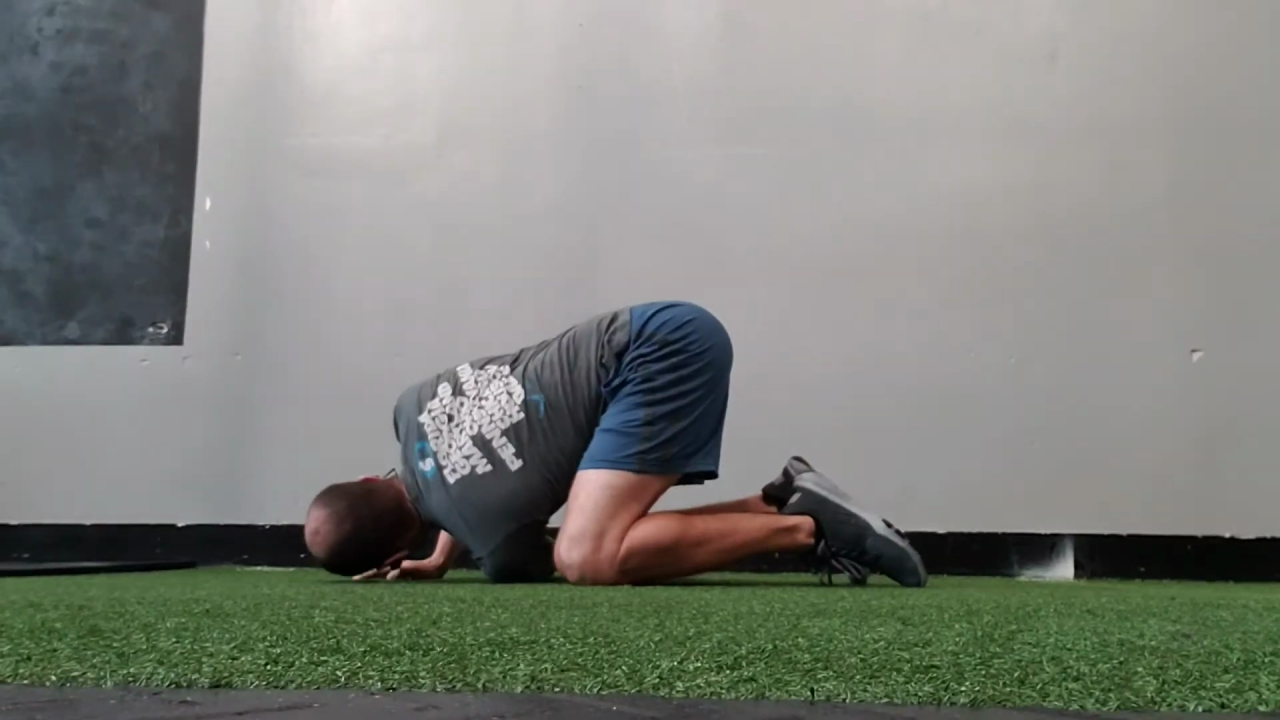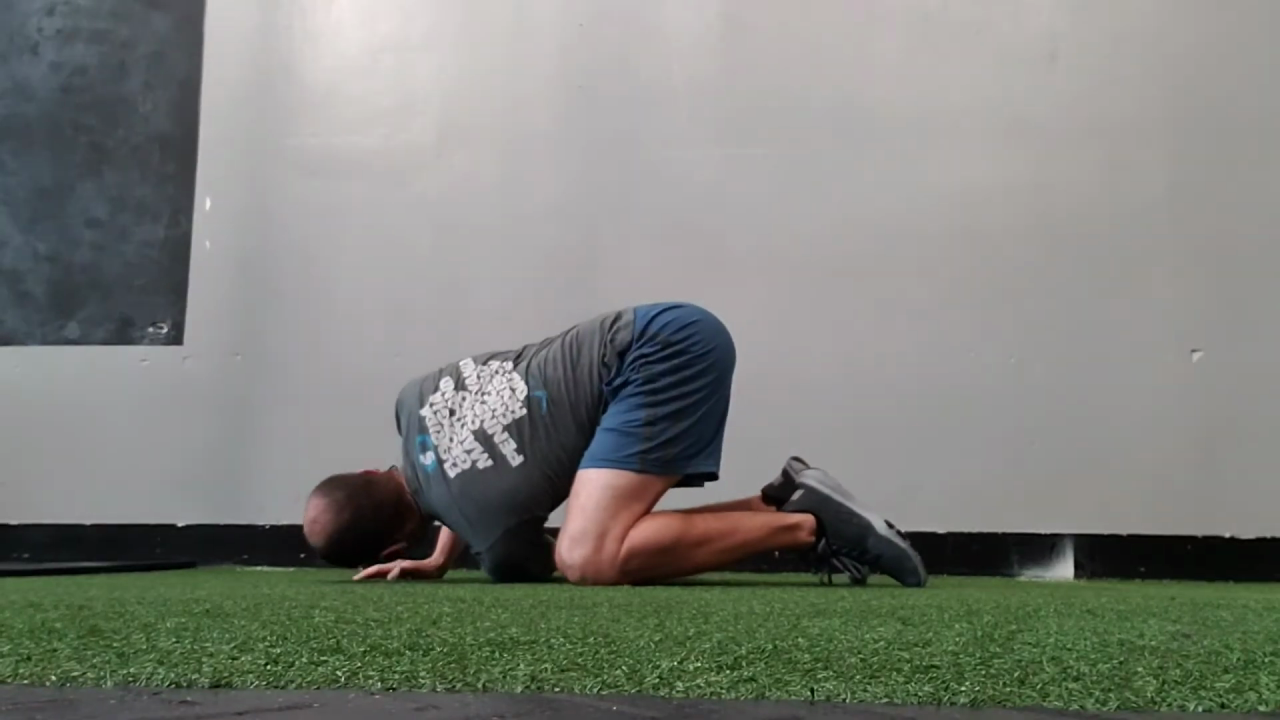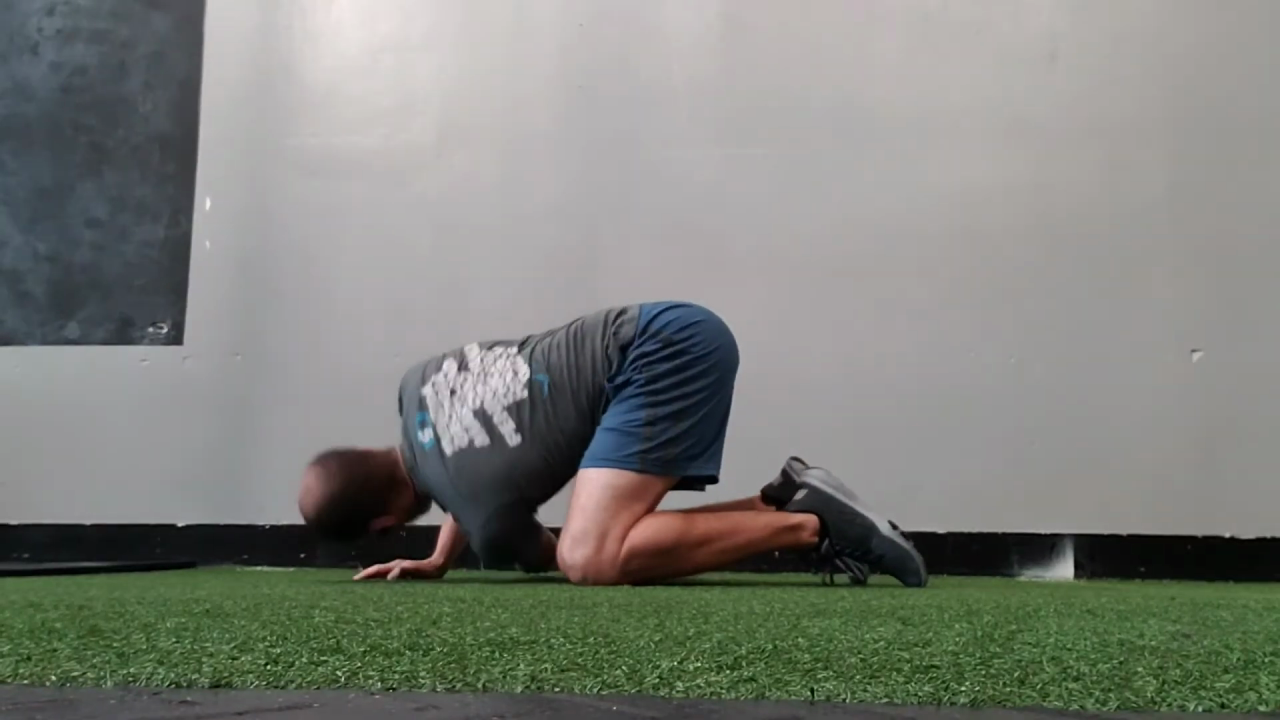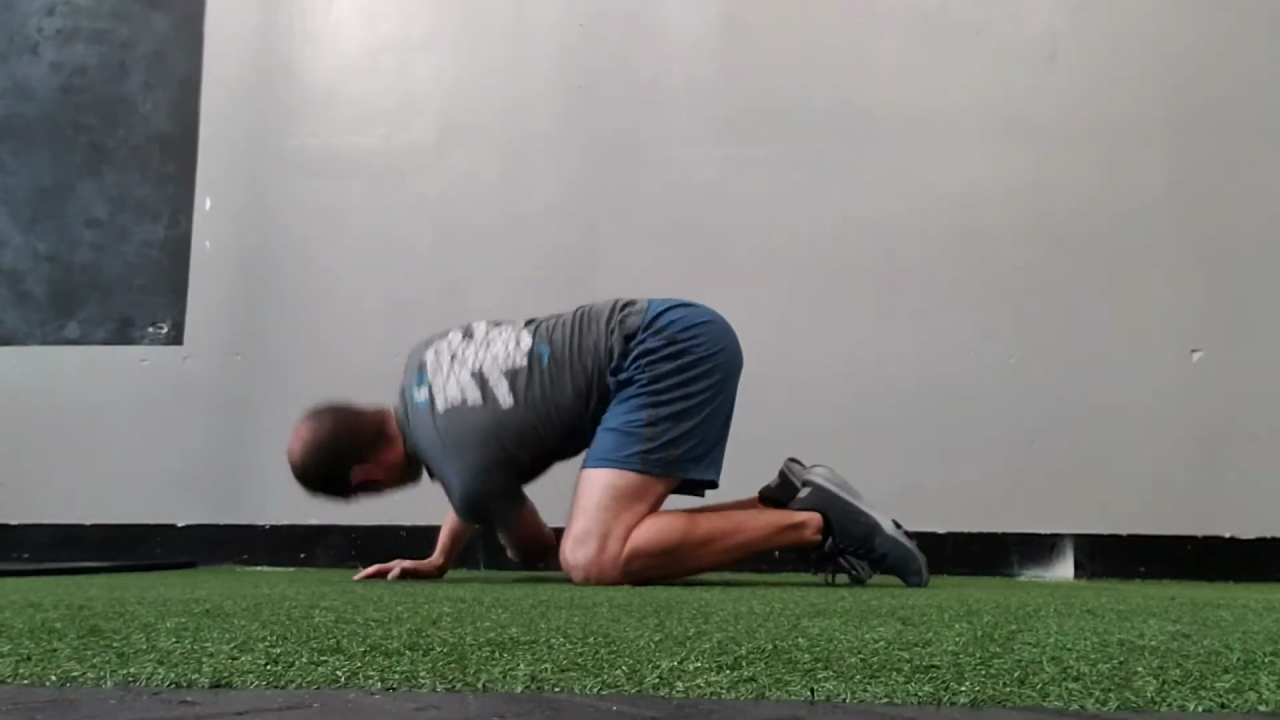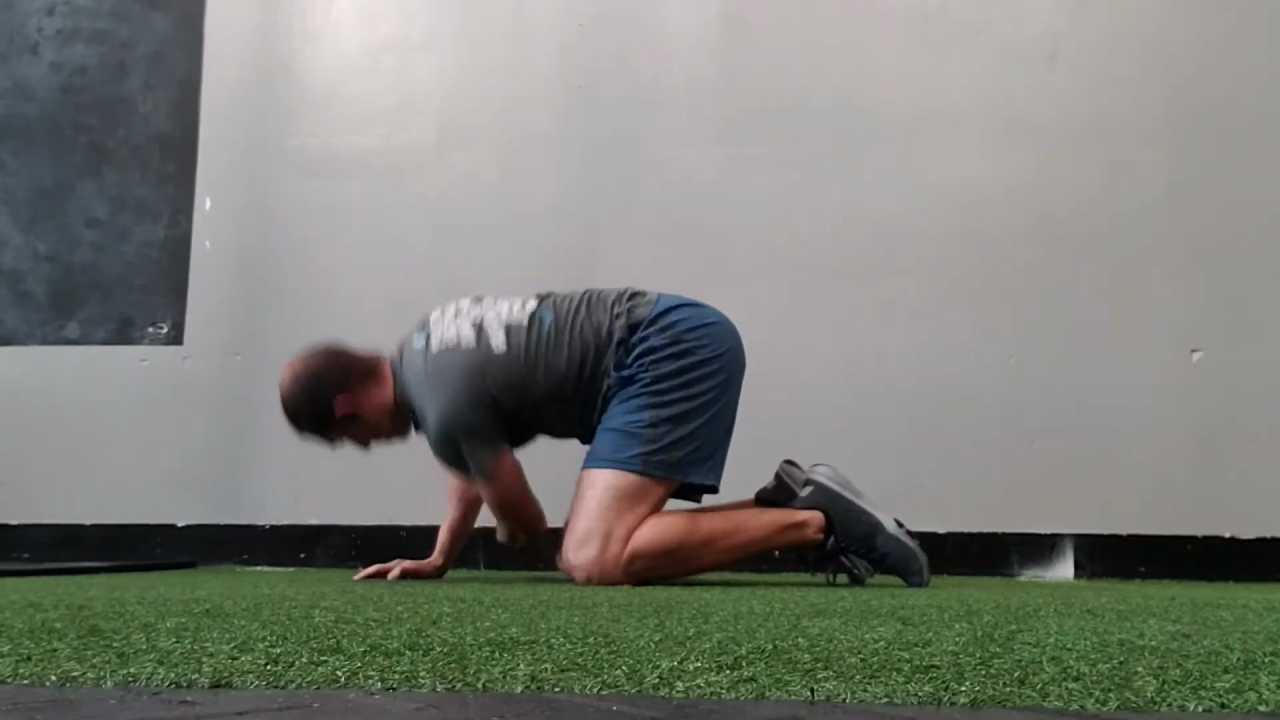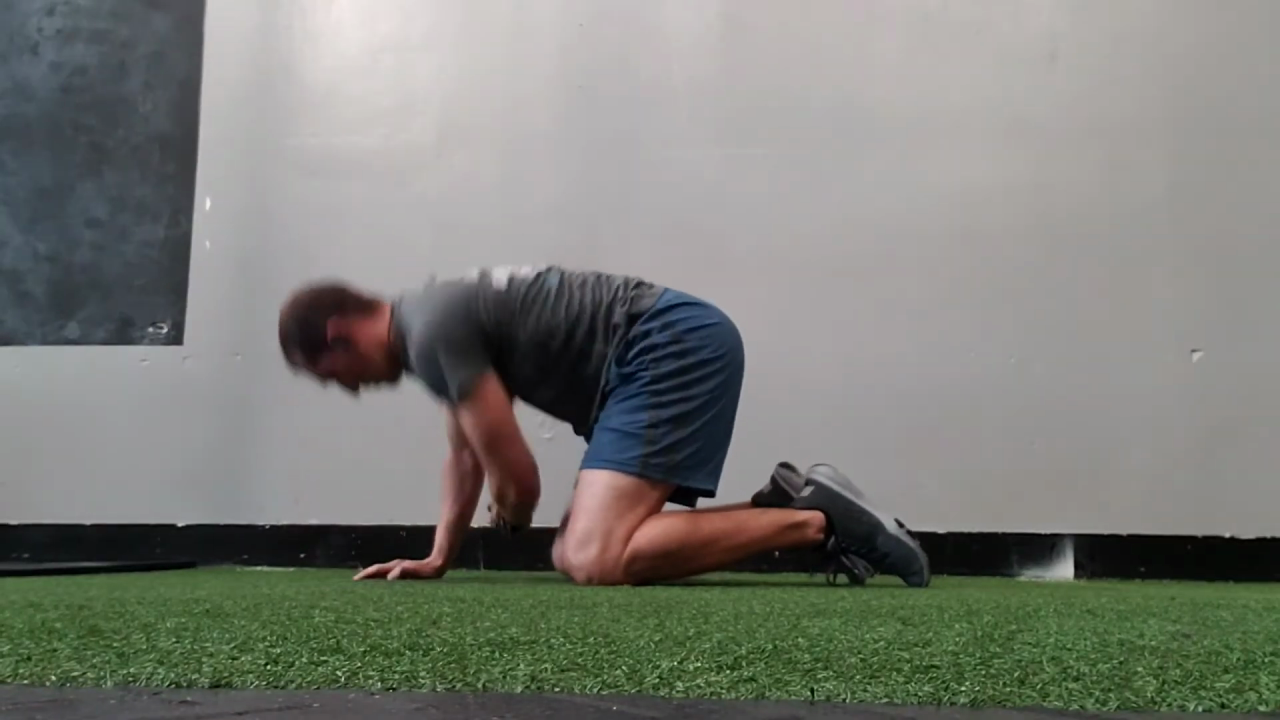
dt=0.1s
person 1, frame 1
left shoulder: (496, 535)
right shoulder: (411, 411)
left elbow: (557, 566)
right wrist: (438, 560)
left hip: (665, 353)
right hip: (666, 335)
left knee: (588, 559)
right knee: (604, 537)
left ankle: (806, 525)
right ankle: (781, 501)
person 1, frame 2
left shoulder: (495, 530)
right shoulder: (413, 404)
left elbow: (552, 566)
right wrist: (439, 559)
left hip: (667, 352)
right hip: (669, 336)
left knee: (588, 559)
right knee: (607, 537)
left ankle: (807, 523)
right ankle: (780, 500)
person 1, frame 3
left shoulder: (484, 498)
right shoulder: (415, 394)
left elbow: (544, 559)
right wrist: (439, 559)
left hip: (671, 351)
right hip: (678, 338)
left knee: (590, 558)
right knee: (603, 540)
left ankle: (810, 523)
right ankle: (779, 503)
person 1, frame 4
left shoulder: (469, 468)
right shoulder: (419, 369)
left elbow: (535, 548)
right wrist: (438, 559)
left hip: (673, 350)
right hip: (679, 337)
left knee: (591, 559)
right knee: (604, 539)
left ankle: (813, 522)
right ankle: (778, 503)
person 1, frame 5
left shoulder: (447, 393)
right shoulder: (422, 344)
left elbow: (521, 521)
right elbow: (469, 459)
left wrist: (515, 534)
right wrist: (438, 559)
left hip: (676, 346)
right hip: (680, 347)
left knee: (594, 560)
right knee: (585, 550)
left ankle: (816, 519)
right ankle: (778, 504)
person 1, frame 6
left shoulder: (433, 334)
right shoulder: (422, 318)
left elbow: (517, 481)
right elbow: (465, 450)
left wrist: (509, 517)
right wrist: (437, 558)
left hip: (675, 345)
right hip: (683, 345)
left knee: (594, 560)
right knee: (573, 552)
left ankle: (816, 520)
right ankle: (778, 504)
